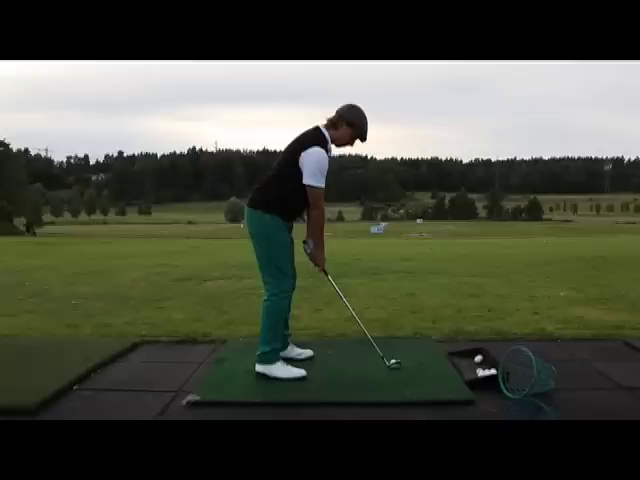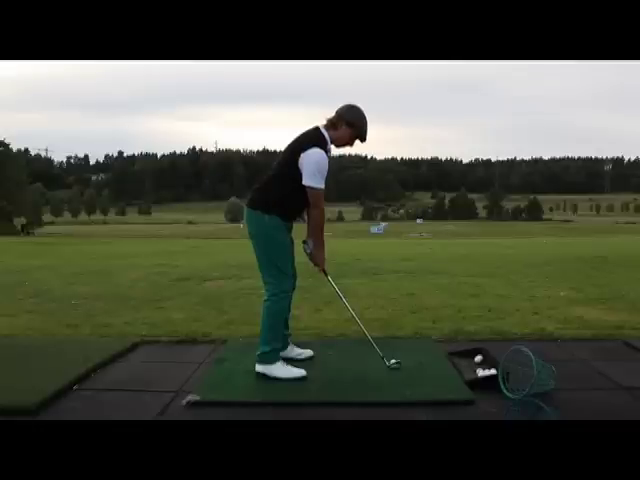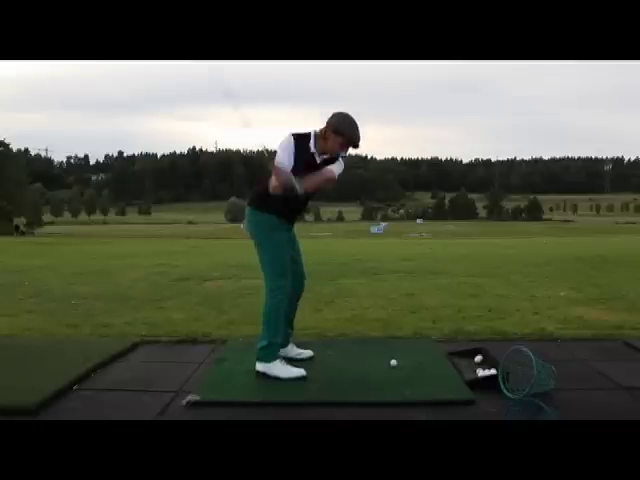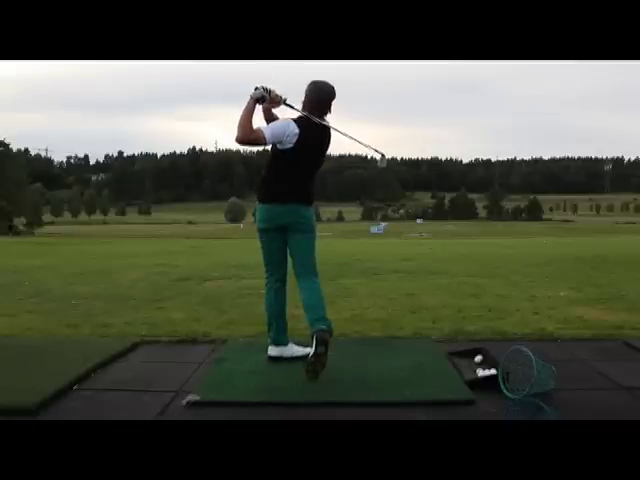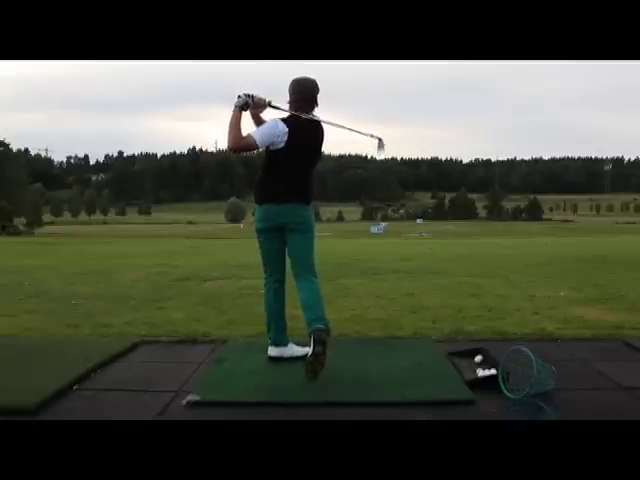
dt=1s
person 1, frame 1
left shoulder: (315, 141)
right shoulder: (317, 151)
left elbow: (310, 202)
right elbow: (316, 206)
left wrist: (310, 238)
right wrist: (318, 248)
left hip: (275, 216)
right hip: (267, 217)
left knee: (286, 282)
right knee: (279, 286)
left ankle: (281, 344)
right ankle: (267, 359)
person 1, frame 2
left shoulder: (315, 142)
right shoulder: (316, 152)
left elbow: (311, 202)
right elbow: (317, 206)
left wrist: (310, 239)
right wrist: (319, 248)
left hip: (274, 216)
right hip: (266, 217)
left knee: (287, 282)
right knee: (279, 286)
left ankle: (281, 344)
right ankle: (267, 359)
person 1, frame 3
left shoulder: (335, 162)
right shoulder: (293, 142)
left elbow: (319, 180)
right elbow: (277, 181)
left wrist: (295, 184)
right wrist: (285, 183)
left hip: (283, 221)
right hip: (264, 217)
left knee: (295, 282)
right knee: (279, 284)
left ankle: (281, 344)
right ankle: (267, 357)
person 1, frame 4
left shoulder: (292, 127)
right shoulder: (324, 133)
left elbow: (244, 137)
left wrist: (254, 101)
right wrist: (269, 110)
left hip: (270, 209)
right hip: (301, 211)
left knee: (275, 278)
right knee: (307, 275)
left ankle: (278, 342)
right ankle: (320, 328)
person 1, frame 5
left shoulder: (281, 127)
right shoulder: (317, 130)
left elbow: (235, 144)
left wrist: (238, 109)
right wrist: (256, 116)
left hip: (268, 210)
right hip: (299, 211)
left knee: (274, 278)
right knee: (306, 275)
left ankle: (278, 343)
right ankle: (318, 328)
